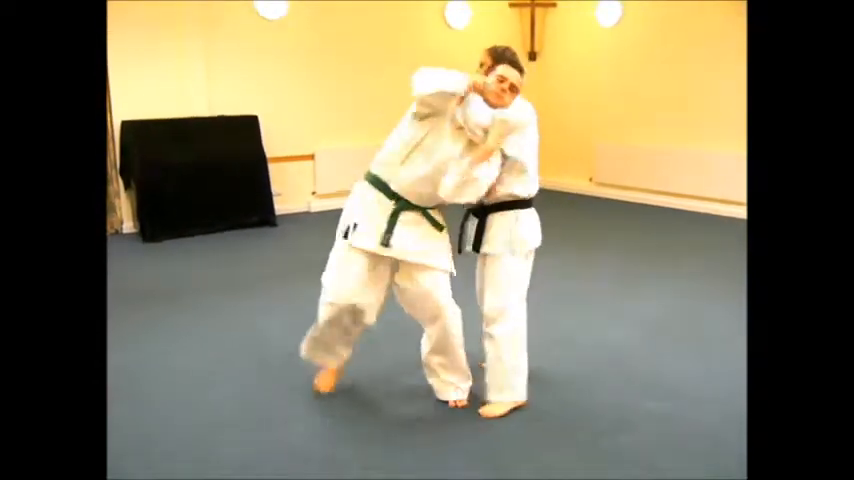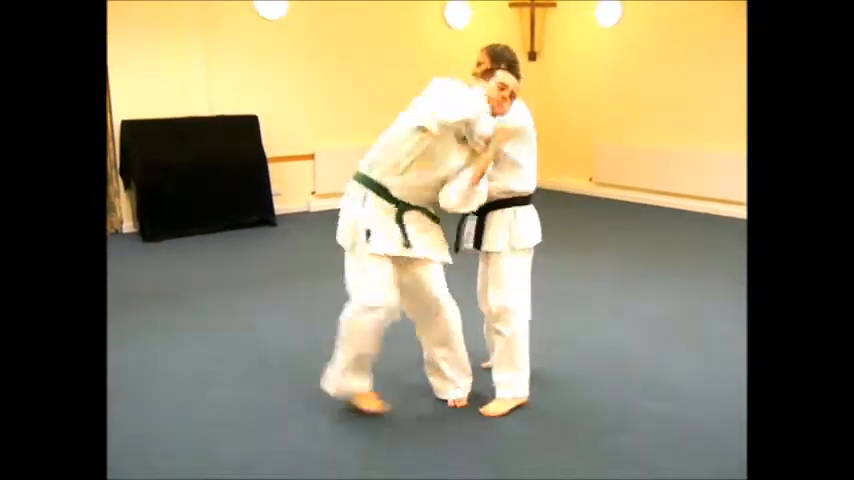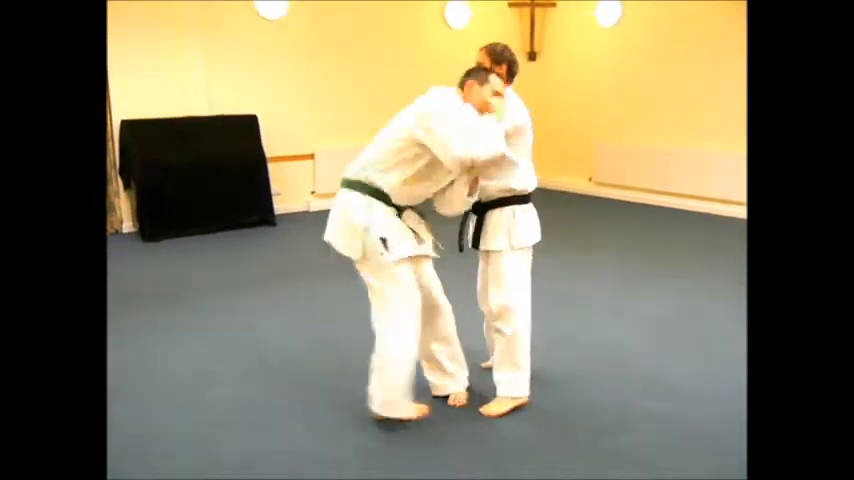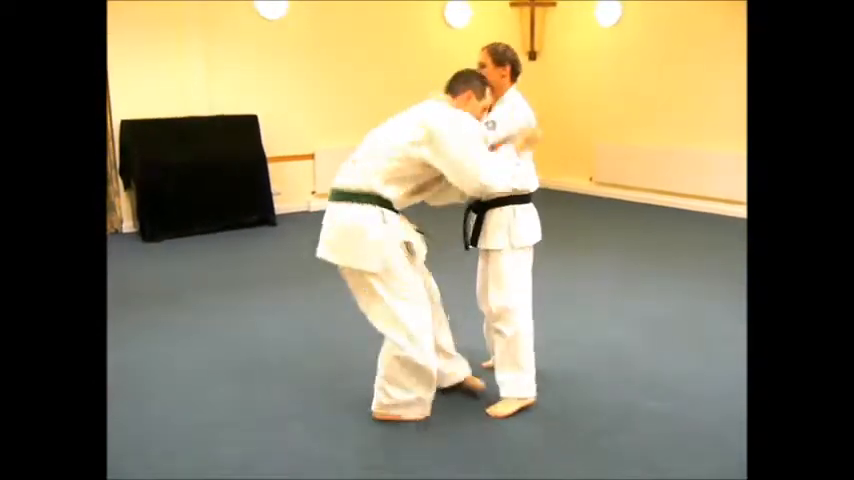
dt=0.1s
person 1, frame 1
left shoulder: (518, 112)
left hip: (511, 221)
right hip: (492, 217)
left knee: (501, 306)
right knee: (492, 296)
left ankle: (509, 391)
right ankle: (510, 359)
person 1, frame 2
left shoulder: (514, 112)
left hip: (511, 219)
right hip: (492, 215)
left knee: (507, 304)
right knee: (490, 296)
left ankle: (513, 388)
right ankle: (503, 357)
person 1, frame 3
left shoulder: (511, 112)
left hip: (510, 218)
right hip: (491, 214)
left knee: (508, 303)
right knee: (490, 297)
left ankle: (514, 388)
right ankle: (503, 356)
person 1, frame 4
left shoulder: (516, 110)
right shoulder: (493, 106)
left hip: (512, 217)
right hip: (495, 213)
left knee: (509, 303)
right knee: (490, 295)
left ankle: (520, 388)
right ankle: (504, 357)
person 2, frame 1
left shoulder: (490, 147)
right shoulder: (449, 97)
left elbow: (455, 192)
right elbow: (423, 87)
left wrist: (485, 153)
right wrist: (472, 83)
left hip: (420, 223)
right hip: (374, 204)
left knee: (438, 308)
right knee: (347, 294)
left ankle: (453, 384)
right ankle: (329, 355)
person 2, frame 2
left shoulder: (479, 142)
right shoulder: (448, 91)
left elbow: (454, 201)
right elbow: (444, 115)
left wrist: (484, 163)
right wrist: (481, 97)
left hip: (410, 216)
right hip: (371, 205)
left knee: (435, 305)
right knee: (376, 300)
left ankle: (452, 384)
right ankle: (351, 380)
person 2, frame 3
left shoulder: (475, 142)
right shoulder: (439, 105)
left elbow: (450, 205)
right elbow: (463, 151)
left wrist: (474, 170)
right wrist: (494, 131)
left hip: (399, 216)
right hip: (367, 210)
left knee: (431, 300)
right knee: (401, 305)
left ankle: (450, 381)
right ankle: (391, 401)
person 2, frame 4
left shoulder: (432, 117)
right shoulder: (444, 122)
left elbow: (435, 192)
right elbow: (483, 182)
right wrist: (516, 148)
left hip: (370, 215)
right hip: (362, 220)
left knee: (423, 295)
right knee: (407, 313)
left ankle: (449, 371)
right ankle: (396, 402)
